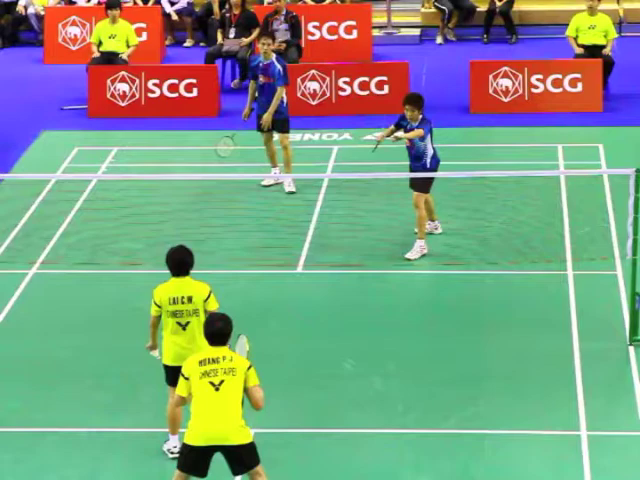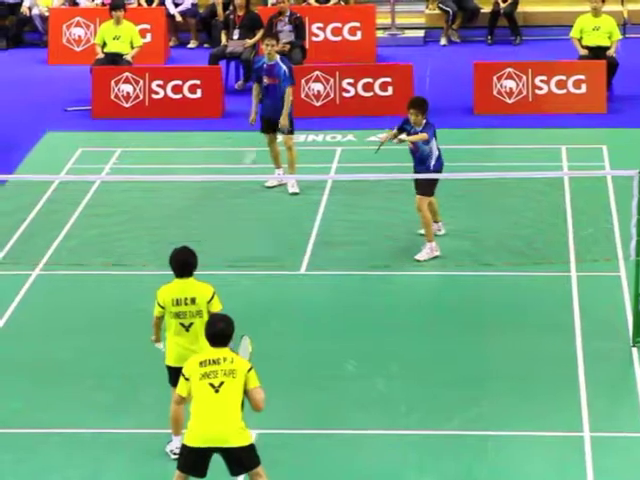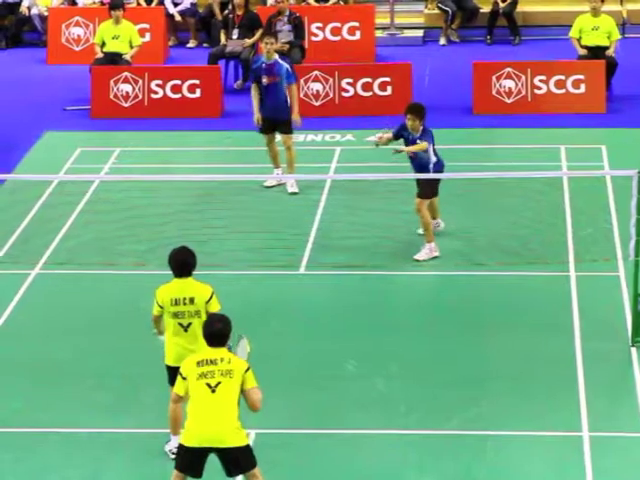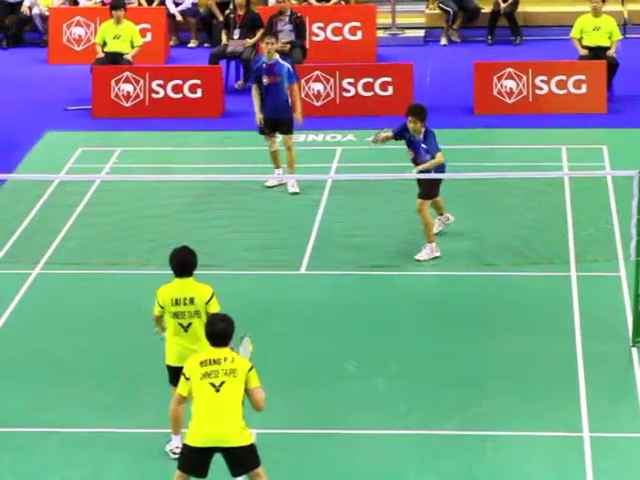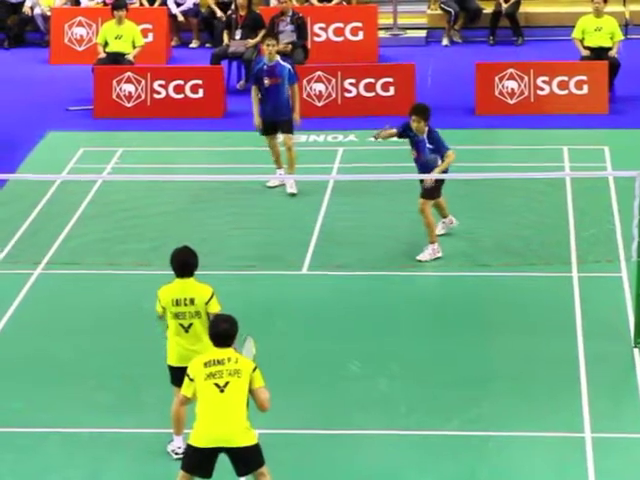
dt=0.2s
person 1, frame 1
left shoulder: (160, 291)
right shoulder: (203, 289)
left elbow: (154, 321)
left wrist: (153, 341)
left hip: (172, 354)
right hip: (200, 352)
left knee: (174, 397)
left ankle: (173, 443)
person 1, frame 2
left shoulder: (164, 293)
right shoulder: (206, 290)
left elbow: (157, 320)
left wrist: (157, 336)
left hip: (176, 355)
right hip: (203, 353)
left ankle: (176, 443)
person 1, frame 3
left shoulder: (162, 292)
right shoulder: (205, 290)
left elbow: (155, 318)
left wrist: (160, 330)
left hip: (175, 354)
left ankle: (174, 443)
person 1, frame 4
left shoulder: (163, 292)
right shoulder: (205, 291)
left elbow: (157, 318)
left wrist: (162, 329)
left hip: (176, 354)
right hip: (202, 353)
left ankle: (175, 443)
person 1, frame 5
left shoulder: (164, 292)
right shoulder: (205, 291)
left elbow: (160, 315)
left hip: (177, 355)
right hip: (204, 353)
left knee: (179, 398)
left ankle: (178, 443)
person 2, frame 1
left shoulder: (191, 363)
right shoulder: (242, 363)
left elbow: (178, 402)
right elbow: (258, 404)
right wrist: (258, 388)
left hip: (199, 434)
right hip: (234, 433)
person 2, frame 2
left shoulder: (192, 364)
right shoulder: (243, 365)
left elbow: (178, 401)
right elbow: (258, 405)
right wrist: (259, 390)
left hip: (198, 435)
right hip: (234, 435)
person 2, frame 3
left shoulder: (189, 363)
right shoulder: (240, 365)
left elbow: (175, 400)
right elbow: (255, 406)
right wrist: (256, 390)
left hip: (195, 435)
right hip: (230, 435)
person 2, frame 4
left shoulder: (192, 363)
right shoulder: (244, 364)
left elbow: (178, 401)
right elbow: (259, 405)
right wrist: (260, 390)
left hip: (199, 435)
right hip: (235, 435)
person 2, frame 5
left shoulder: (196, 364)
right shoulder: (247, 365)
left elbow: (182, 402)
right elbow: (264, 405)
right wrist: (264, 391)
left hip: (204, 436)
right hip: (239, 435)
person 3, frame 1
left shoulder: (279, 65)
right shoulder: (255, 61)
left elbow: (280, 91)
left wrist: (270, 113)
right wrist: (248, 106)
left hip: (278, 110)
right hip: (262, 110)
left knee: (284, 142)
right knee: (267, 141)
left ankle: (288, 178)
right ankle: (275, 173)
person 3, frame 2
left shoulder: (284, 65)
right shoulder: (258, 64)
left elbow: (289, 91)
right elbow: (256, 87)
left wrist: (285, 115)
right wrist: (253, 111)
left hip: (283, 112)
right hip: (266, 112)
left knee: (288, 143)
right knee: (271, 142)
left ankle: (292, 179)
right ankle: (279, 174)
person 3, frame 3
left shoulder: (284, 64)
right shoulder: (257, 64)
left elbow: (292, 88)
right elbow: (255, 88)
left wrist: (295, 111)
right wrist: (256, 111)
left hip: (283, 111)
right hip: (265, 112)
left knee: (288, 143)
right knee: (270, 143)
left ankle: (291, 179)
right ankle: (278, 174)
person 3, frame 4
left shoulder: (285, 64)
right shoulder: (257, 65)
left elbow: (293, 87)
right elbow: (255, 89)
left wrist: (297, 110)
right wrist: (257, 111)
left hip: (284, 112)
right hip: (266, 112)
left knee: (288, 144)
right knee: (270, 143)
left ankle: (291, 179)
right ankle: (279, 174)
person 3, frame 5
left shoulder: (286, 66)
right shoulder: (258, 66)
left elbow: (294, 88)
right elbow: (255, 91)
left wrist: (296, 111)
right wrist: (256, 115)
left hip: (285, 112)
right hip: (267, 113)
left knee: (288, 144)
right knee: (272, 143)
left ankle: (291, 179)
right ankle: (280, 174)
person 4, frame 1
left shoulder: (425, 123)
right shoulder: (404, 118)
left elbow: (418, 133)
right elbow: (393, 128)
left wrist: (402, 135)
right wrist: (384, 134)
left hip: (427, 166)
right hip: (415, 163)
left knee: (417, 201)
right knee: (424, 194)
left ankle: (421, 244)
right ankle: (433, 223)
person 4, frame 2
left shoulder: (429, 127)
right shoulder: (407, 122)
left elbow: (423, 136)
right elbow: (396, 132)
left wrist: (406, 138)
right wrist: (388, 137)
left hip: (431, 169)
right hip: (419, 167)
left knee: (421, 204)
right knee: (427, 196)
left ankle: (432, 246)
right ankle: (437, 225)
person 4, frame 3
left shoulder: (426, 133)
right shoulder: (404, 128)
left elbow: (423, 147)
right elbow: (390, 137)
left wrist: (404, 149)
right wrist: (382, 139)
left hip: (432, 171)
right hip: (420, 170)
left knee: (420, 206)
right knee: (429, 196)
left ankle: (431, 247)
right ankle: (436, 222)
person 4, frame 4
left shoulder: (429, 136)
right shoulder: (405, 129)
left elbow: (440, 159)
right elbow: (389, 135)
left wrist: (418, 168)
right wrist: (380, 138)
left hip: (433, 172)
right hip: (422, 171)
left knee: (421, 207)
right knee: (431, 196)
left ankle: (432, 247)
right ankle: (444, 217)
person 4, frame 5
left shoulder: (433, 136)
right shoulder: (409, 127)
left elbow: (451, 157)
right elbow: (392, 132)
left wrist: (434, 173)
right wrist: (382, 135)
left hip: (435, 174)
right hip: (424, 172)
left knee: (423, 207)
right knee: (434, 198)
left ankle: (434, 248)
right ankle: (447, 220)
